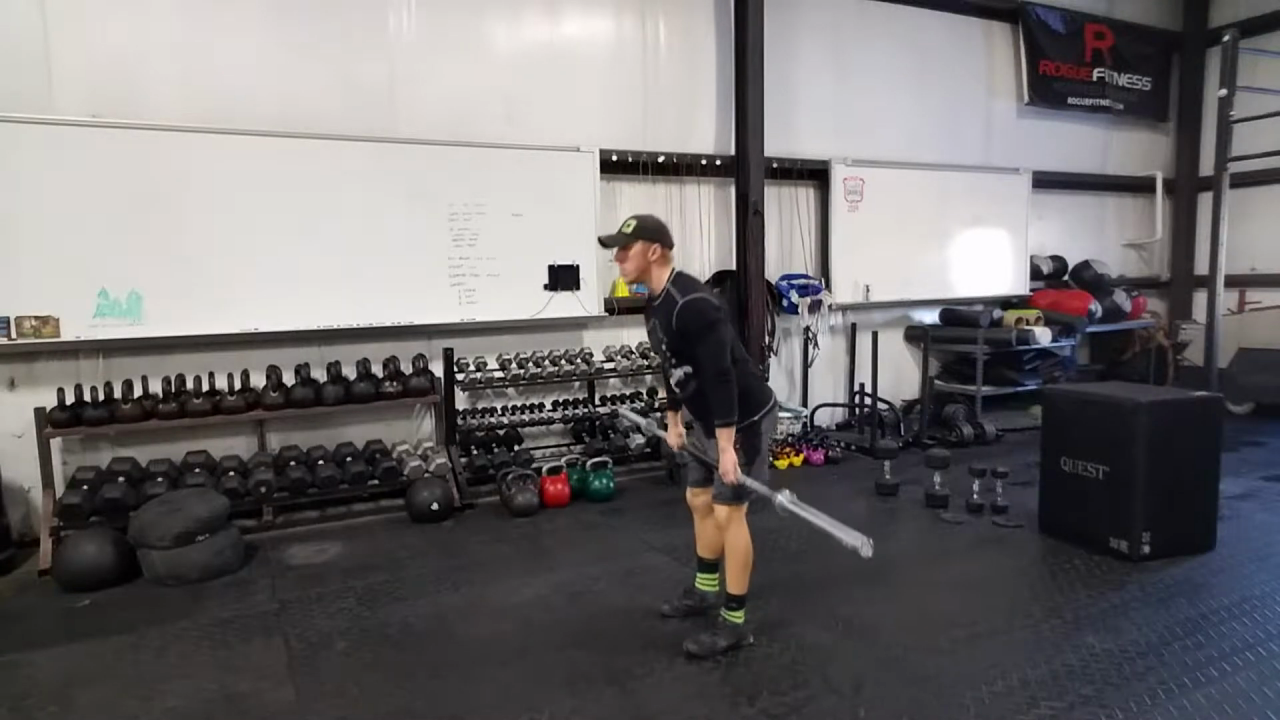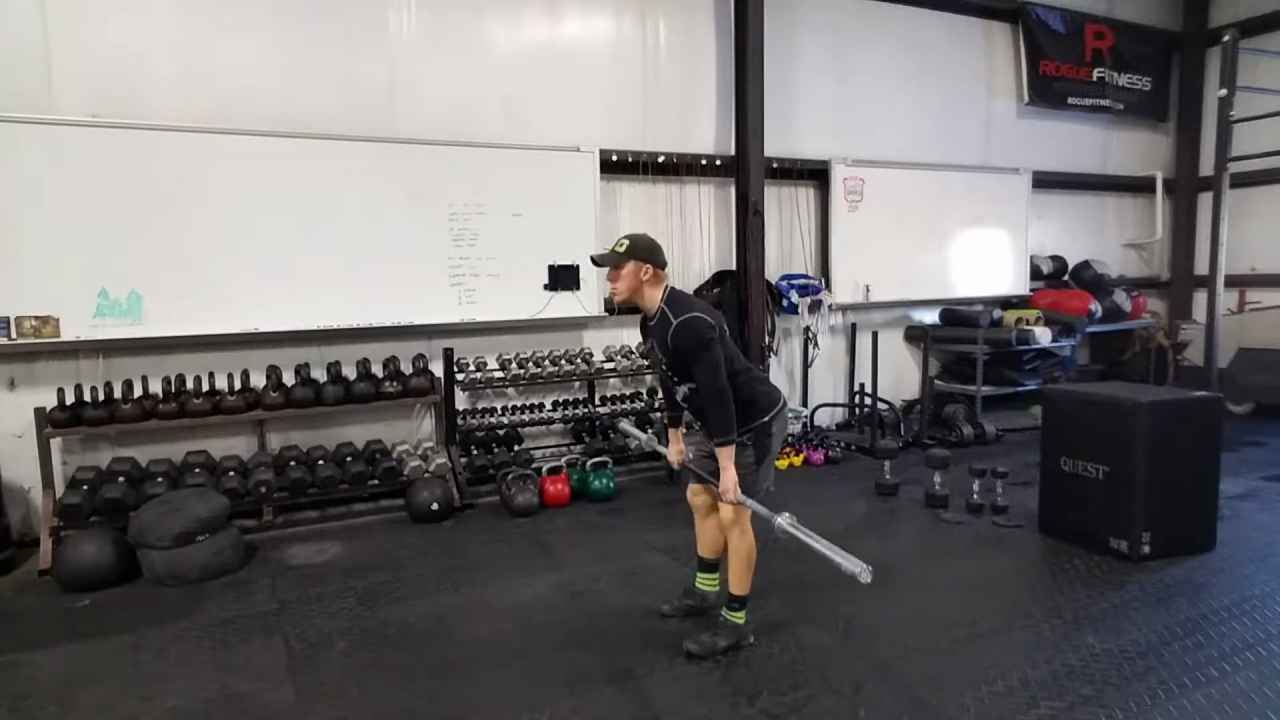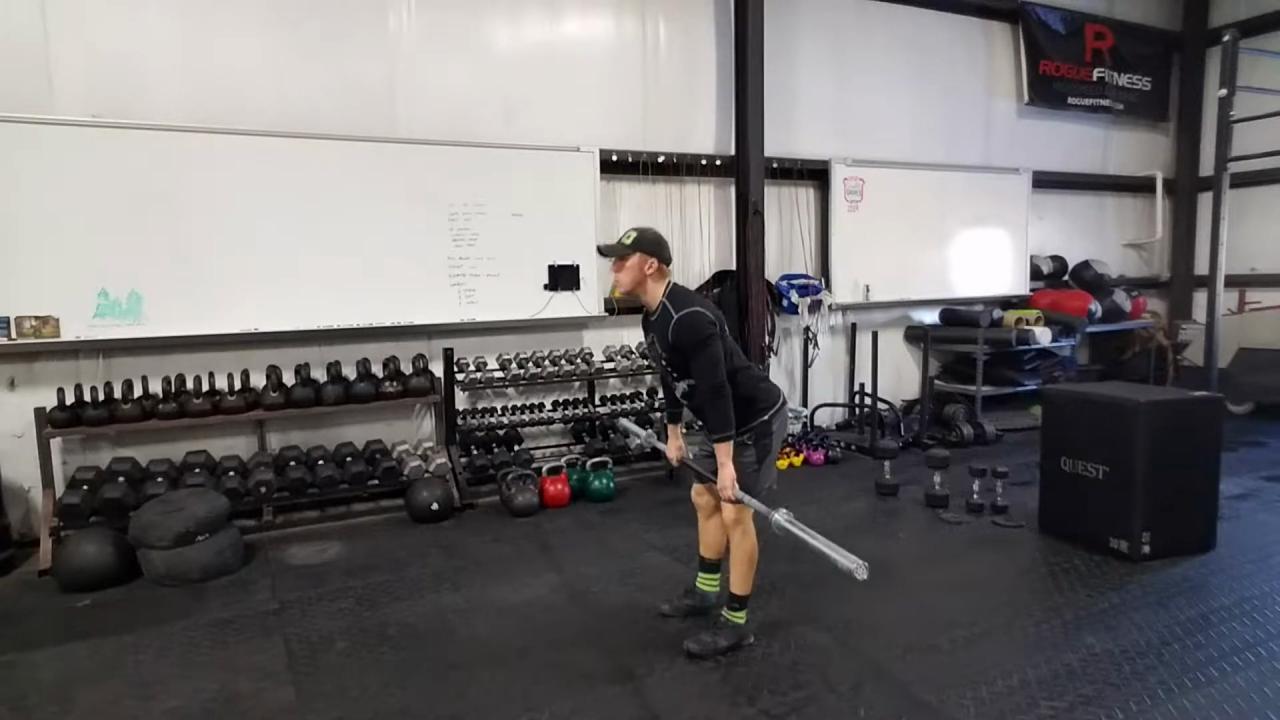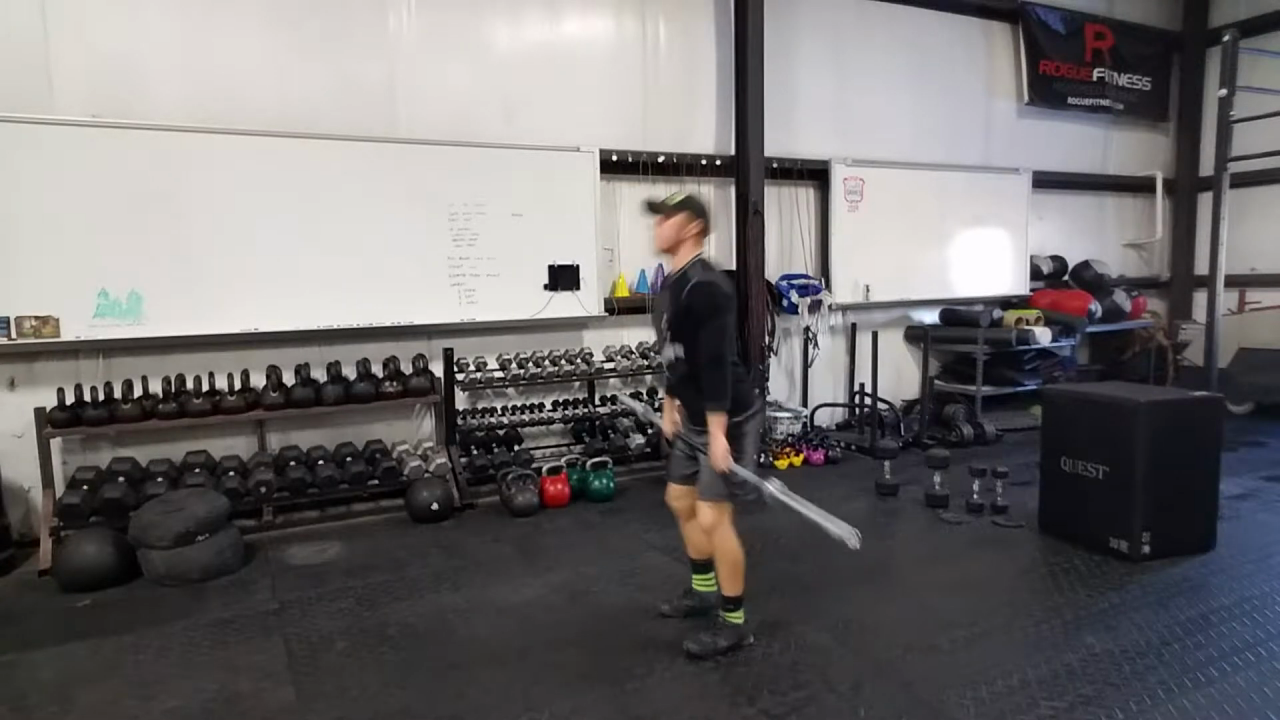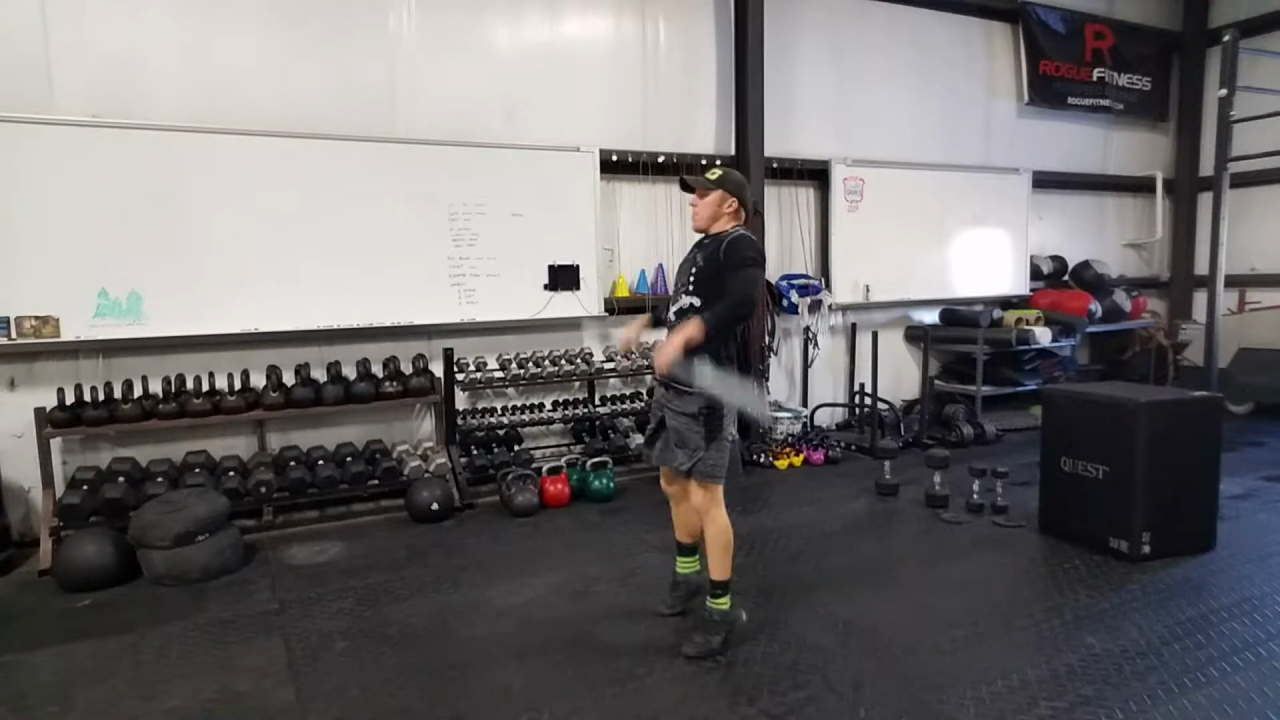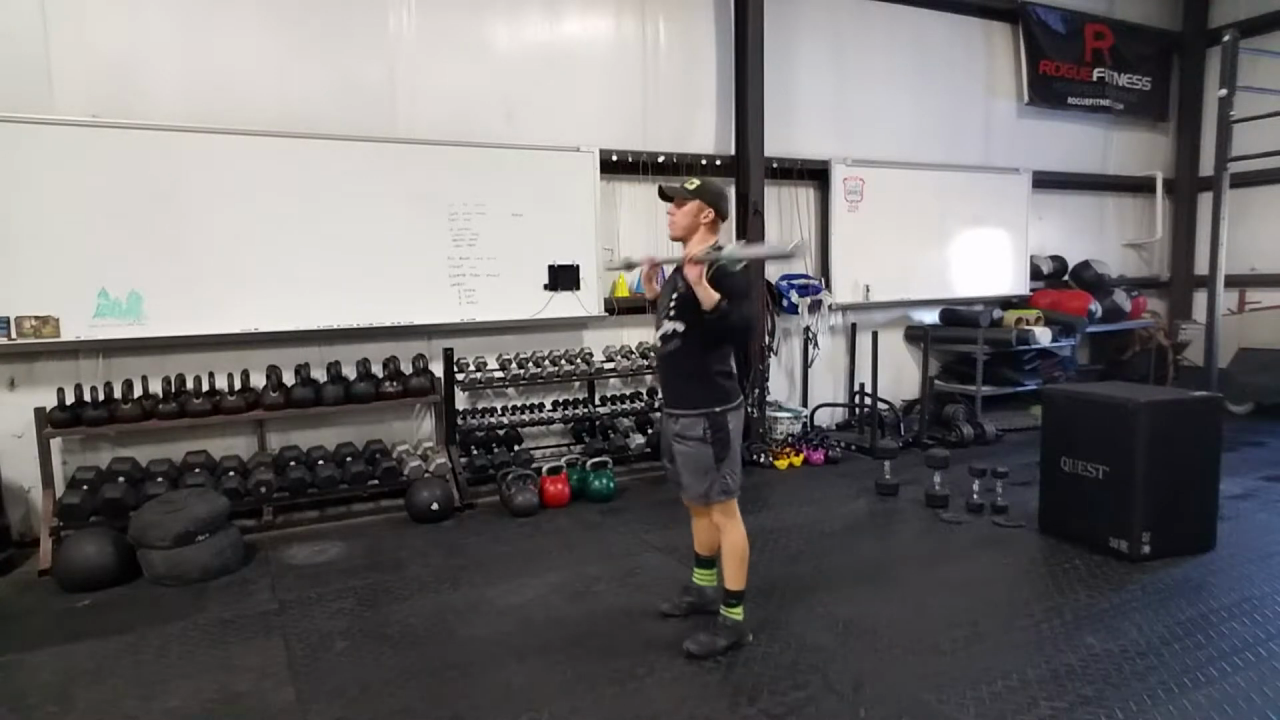
dt=0.2s
person 1, frame 1
left shoulder: (692, 304)
right shoulder: (655, 304)
left elbow: (721, 376)
left wrist: (727, 447)
right wrist: (673, 422)
left hip: (747, 417)
right hip: (710, 417)
left knee: (728, 511)
right knee: (699, 499)
left ankle: (733, 623)
right ankle: (705, 591)
person 1, frame 2
left shoulder: (688, 322)
right shoulder: (651, 322)
left elbow: (718, 395)
right elbow: (671, 384)
left wrist: (727, 465)
right wrist: (674, 437)
left hip: (755, 419)
right hip: (722, 421)
left knee: (733, 513)
right knee: (700, 498)
left ankle: (734, 623)
right ankle: (705, 592)
person 1, frame 3
left shoulder: (688, 318)
right shoulder: (653, 317)
left elbow: (716, 391)
right elbow: (673, 381)
left wrist: (725, 463)
right wrist: (674, 434)
left hip: (754, 416)
right hip: (724, 419)
left knee: (734, 513)
right knee: (703, 499)
left ankle: (735, 623)
right ankle: (705, 592)
person 1, frame 4
left shoulder: (705, 286)
right shoulder: (671, 284)
left elbow: (717, 363)
left wrist: (720, 434)
right wrist: (670, 405)
left hip: (729, 416)
right hip: (692, 414)
left knee: (715, 516)
right knee: (680, 500)
left ankle: (734, 622)
right ankle: (703, 593)
person 1, frame 5
left shoulder: (741, 247)
right shoulder: (705, 246)
left elbow: (732, 306)
left wrist: (680, 337)
right wrist: (643, 324)
left hip: (705, 391)
right hip: (671, 386)
left knee: (706, 495)
right knee: (673, 484)
left ankle: (721, 610)
right ankle: (688, 579)
person 1, frame 6
left shoulder: (721, 271)
right shoulder: (681, 268)
left elbow: (738, 330)
left wrist: (701, 285)
right wrist: (651, 289)
left hip: (710, 412)
right hip: (677, 408)
left knee: (722, 510)
right knee: (696, 503)
left ankle: (733, 619)
right ankle: (703, 588)
